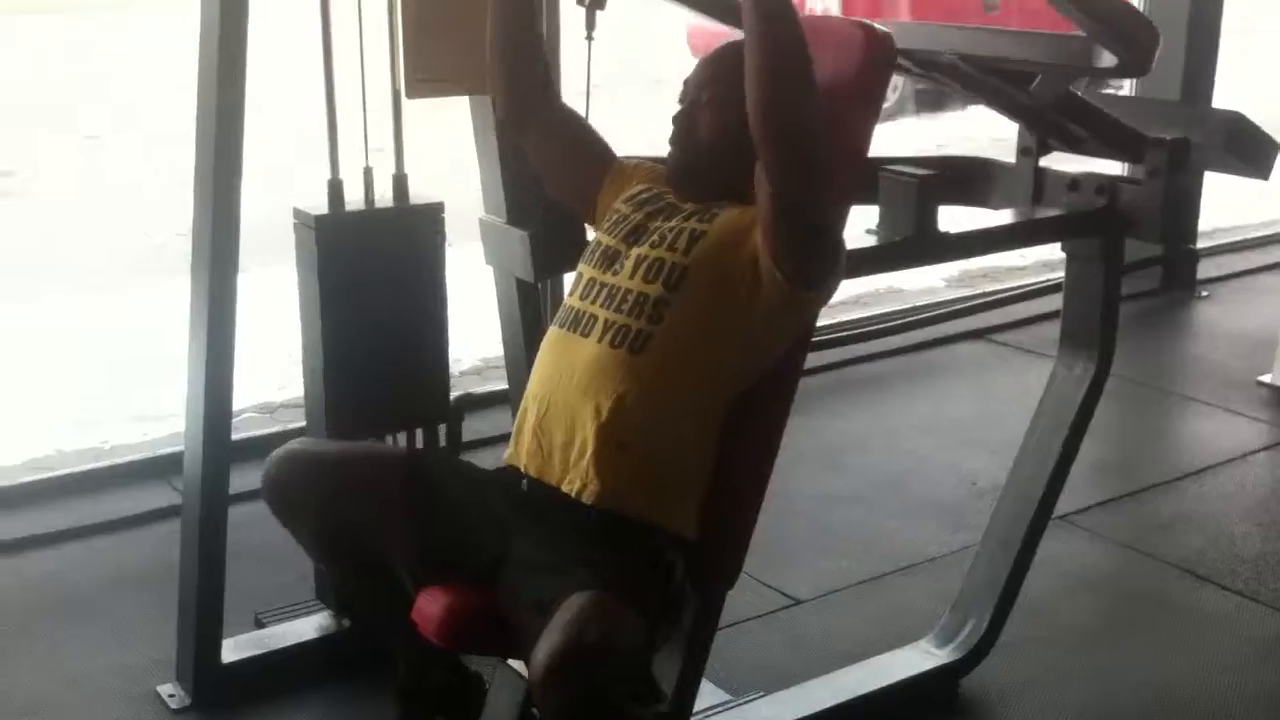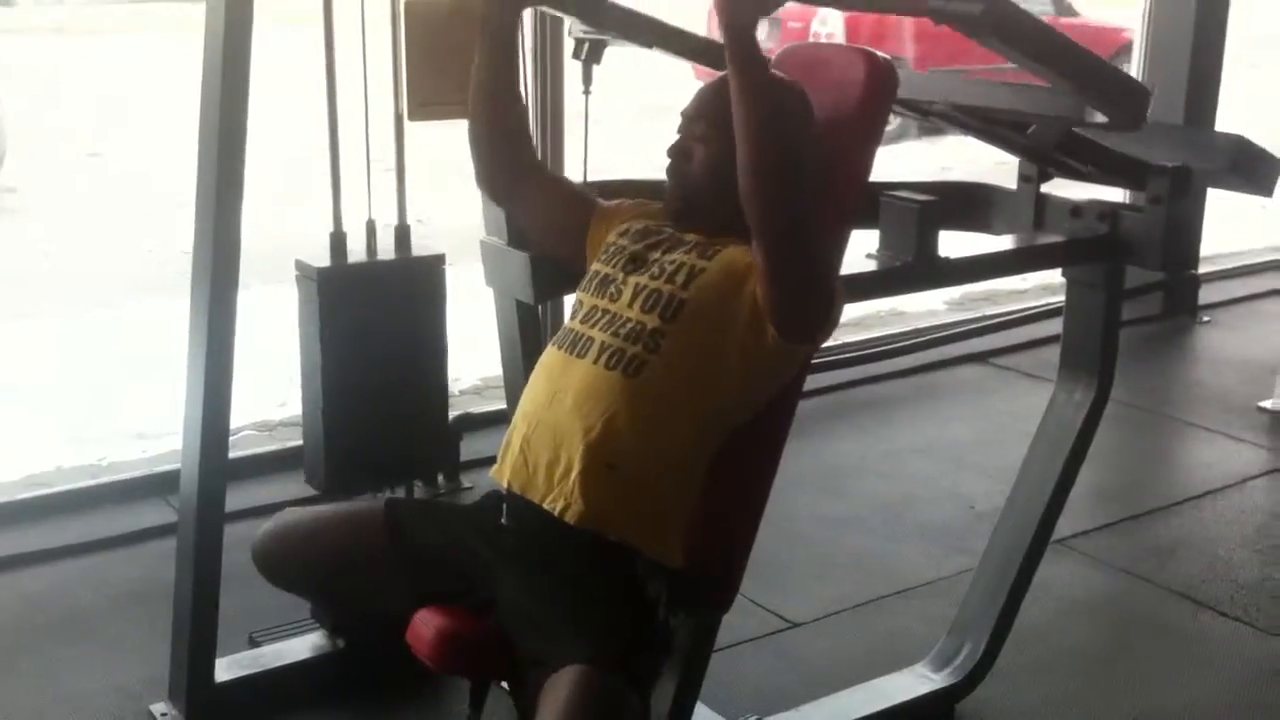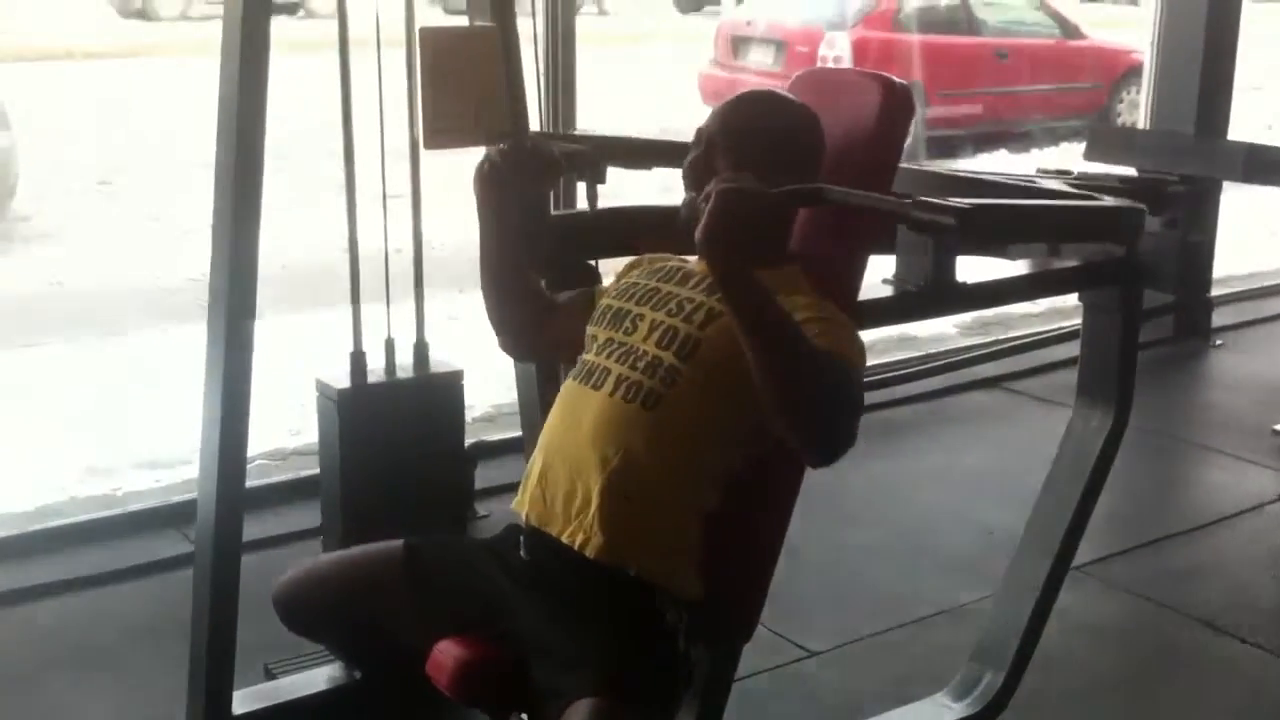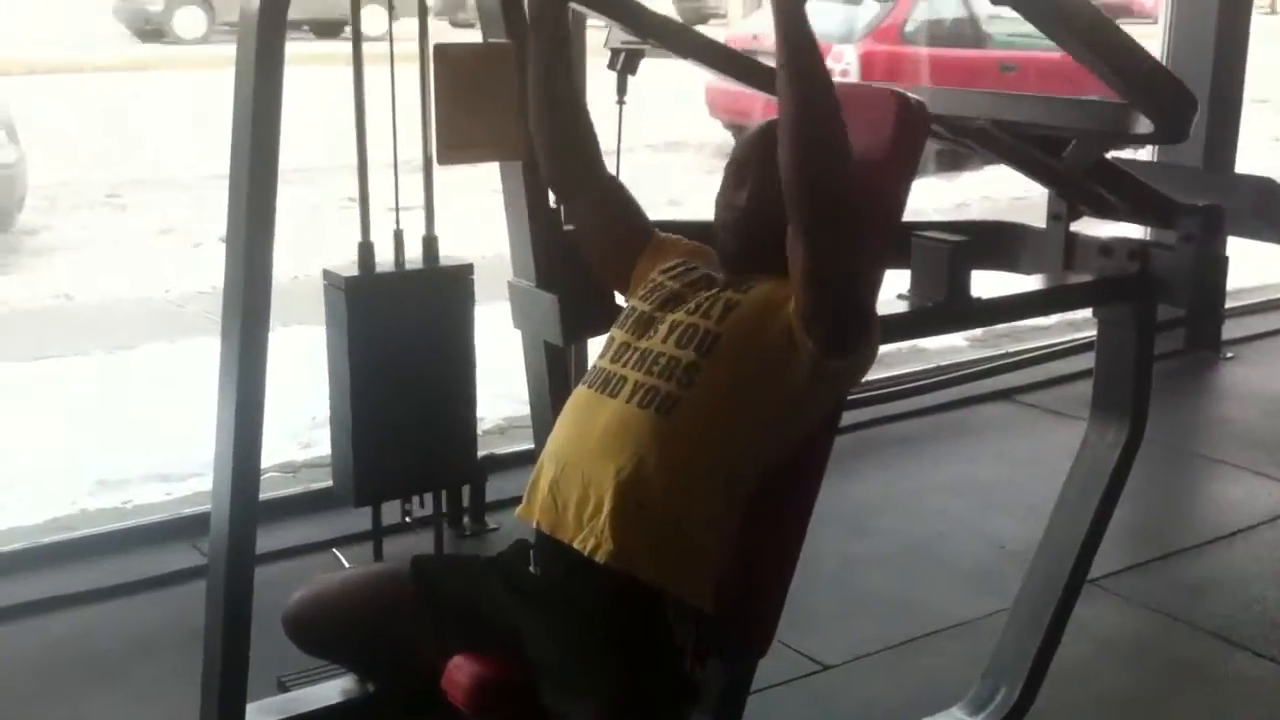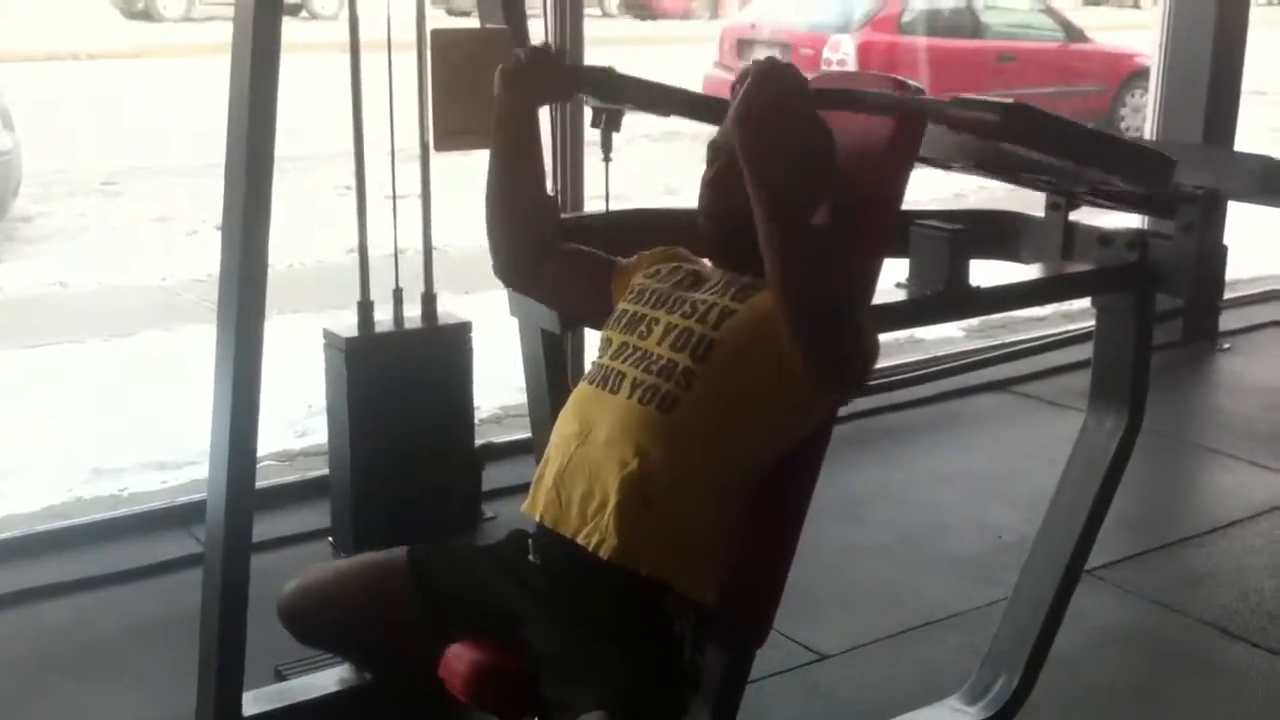
dt=1s
person 1, frame 1
left shoulder: (778, 246)
right shoulder: (633, 193)
left elbow: (789, 147)
right elbow: (528, 110)
left hip: (618, 538)
right hip: (511, 492)
left knee: (574, 661)
right knee: (298, 475)
person 1, frame 2
left shoulder: (770, 281)
right shoulder: (630, 229)
left elbow: (785, 230)
right elbow: (507, 174)
left hip: (606, 563)
right hip: (501, 519)
right knee: (283, 547)
person 1, frame 3
left shoulder: (800, 314)
right shoulder: (647, 270)
left elbow: (824, 436)
right elbow: (524, 333)
left wrist: (733, 275)
right wrist: (501, 207)
left hip: (629, 597)
right hip: (522, 552)
right knee: (303, 597)
person 1, frame 4
left shoulder: (811, 326)
right shoulder: (666, 269)
left elbow: (820, 209)
right elbow: (573, 172)
left hip: (639, 609)
right hip: (535, 565)
right knee: (312, 616)
person 1, frame 5
left shoulder: (795, 307)
right shoulder: (659, 269)
left elbow: (833, 366)
right elbow: (524, 261)
left wrist: (761, 158)
right wrist: (516, 110)
left hip: (640, 603)
right hip: (533, 556)
right knee: (308, 604)
